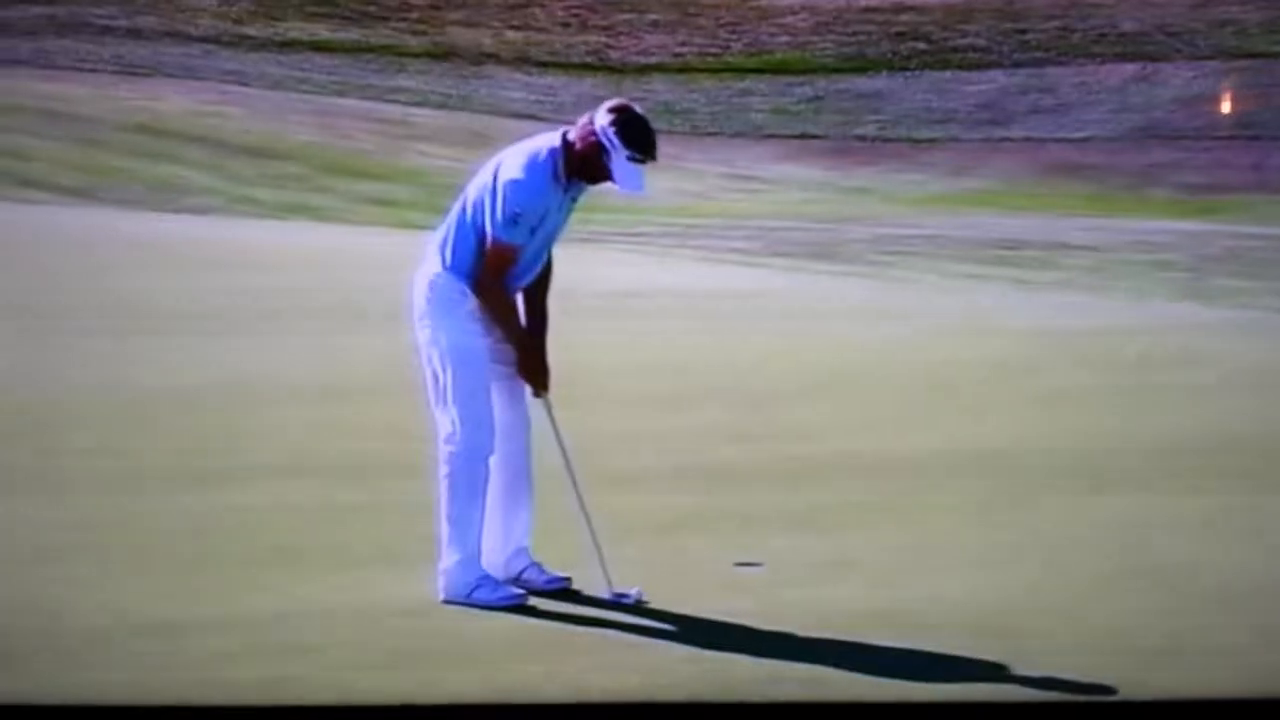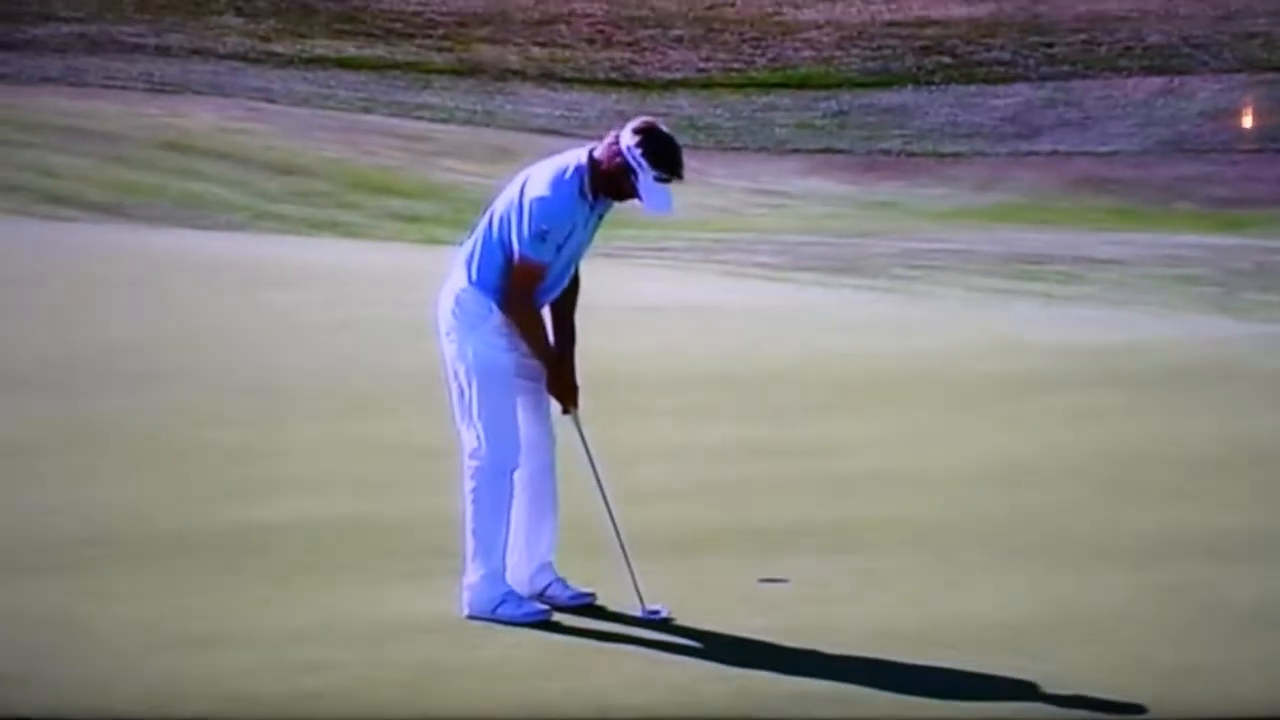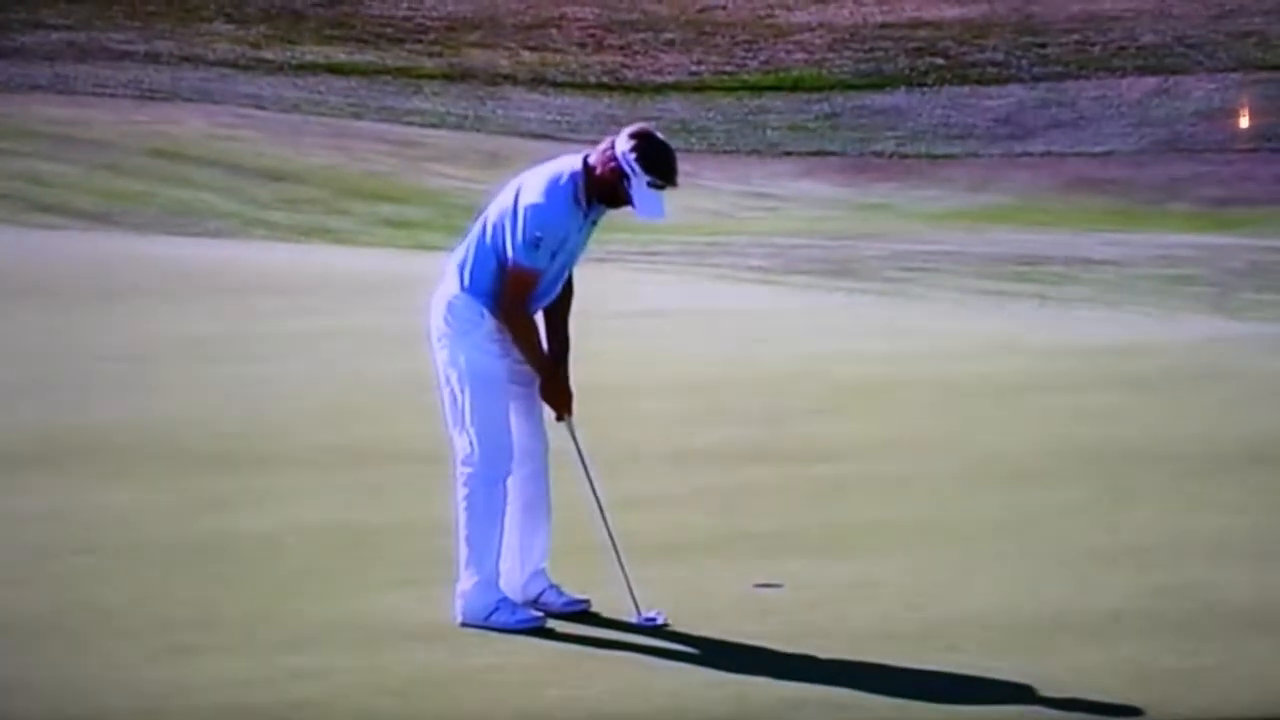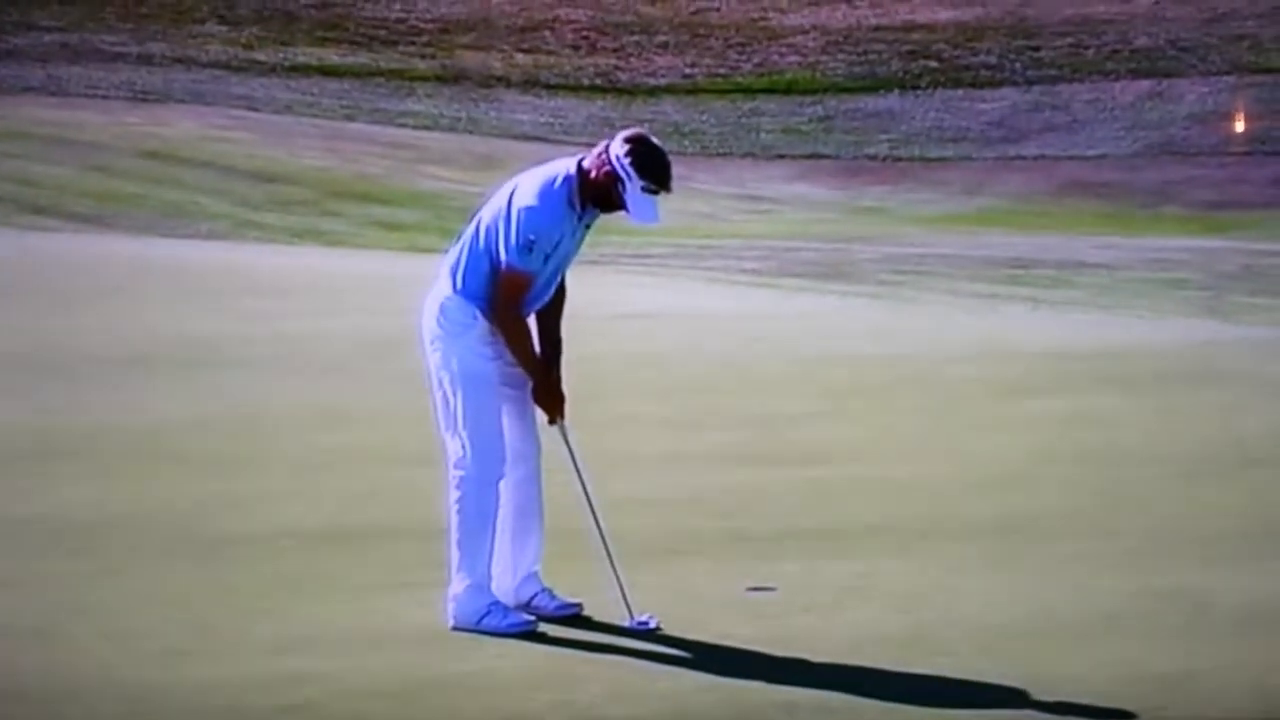
dt=0.5s
person 1, frame 1
left shoulder: (571, 173)
right shoulder: (526, 179)
right elbow: (490, 280)
left wrist: (537, 341)
right wrist: (525, 350)
left hip: (487, 299)
right hip: (453, 296)
left knee: (512, 434)
right knee: (470, 438)
left ankle: (507, 559)
right ankle: (461, 574)
person 1, frame 2
left shoulder: (597, 189)
right shoulder: (552, 196)
right elbow: (519, 296)
left wrist: (566, 358)
right wrist: (554, 366)
left hip: (511, 314)
right hip: (479, 311)
left knee: (535, 449)
right knee: (495, 453)
left ankle: (532, 574)
right ankle: (485, 589)
person 1, frame 3
left shoulder: (590, 194)
right shoulder: (547, 202)
left elbow: (560, 278)
right elbow: (513, 302)
left wrist: (560, 363)
right wrist: (549, 374)
left hip: (504, 320)
right hip: (470, 317)
left knee: (529, 455)
right knee: (488, 459)
left ankle: (526, 581)
right ankle: (479, 596)
person 1, frame 4
left shoulder: (584, 198)
right shoulder: (541, 204)
right elbow: (506, 305)
left wrist: (552, 366)
right wrist: (540, 378)
left hip: (495, 322)
right hip: (463, 320)
left knee: (522, 458)
right knee: (481, 462)
left ankle: (518, 584)
right ankle: (470, 599)
